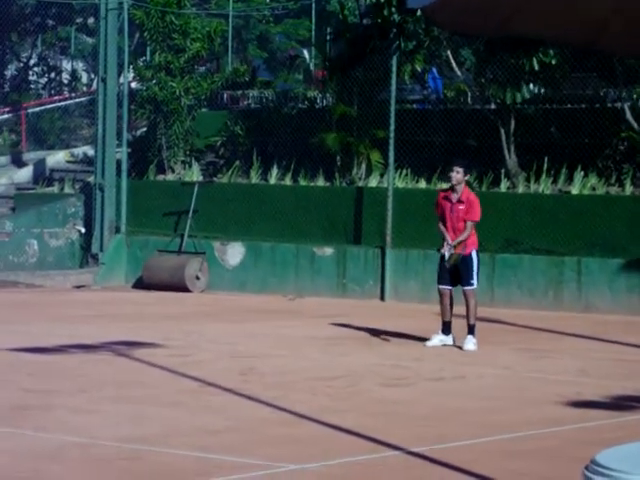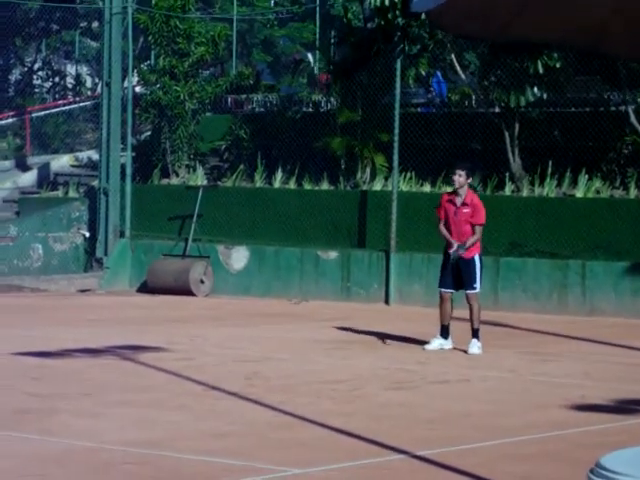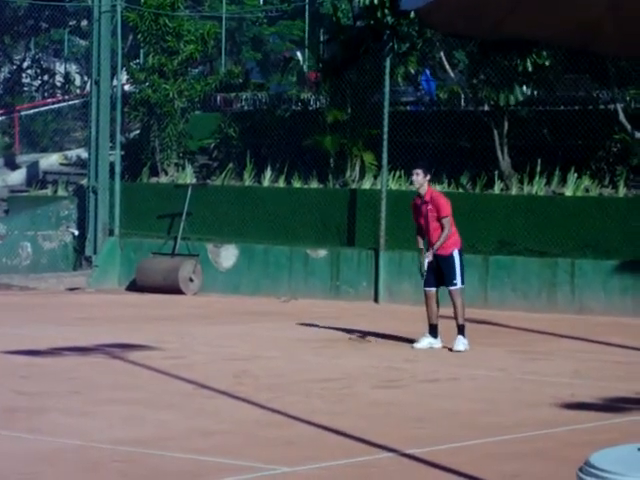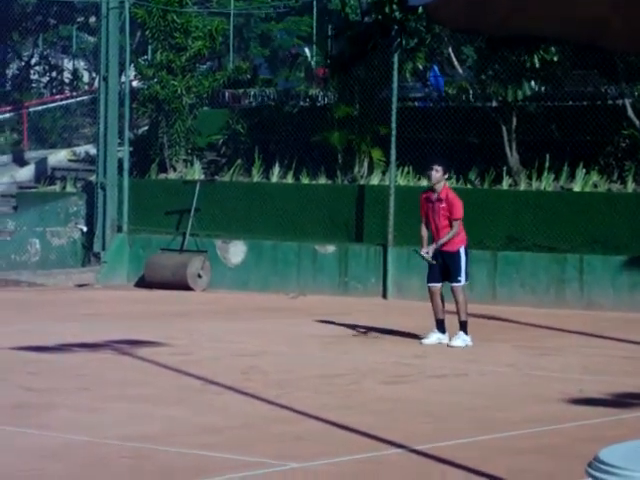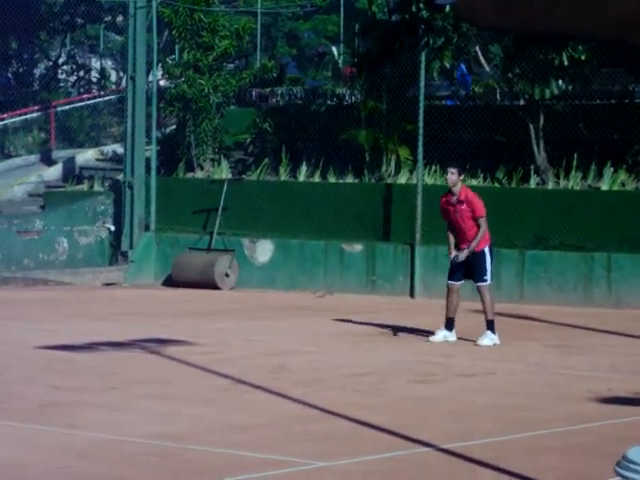
dt=0.5s
person 1, frame 1
left shoulder: (472, 200)
right shoulder: (442, 196)
left elbow: (468, 230)
left wrist: (453, 245)
right wrist: (447, 239)
left hip: (467, 250)
right hip: (448, 249)
left knee: (469, 292)
right knee: (444, 291)
left ankle: (471, 336)
right ankle: (446, 333)
person 1, frame 2
left shoulder: (476, 203)
right shoulder: (445, 199)
left elbow: (478, 235)
right elbow: (441, 225)
left wrist: (462, 247)
right wrist: (452, 242)
left hip: (470, 255)
right hip: (450, 253)
left knee: (472, 296)
right knee: (444, 295)
left ankle: (475, 340)
right ankle: (444, 338)
person 1, frame 3
left shoulder: (438, 199)
right shoulder: (416, 203)
left elbow: (448, 228)
left wrist: (432, 250)
right wrist: (422, 249)
left hip: (450, 250)
right hip: (431, 252)
left knee: (454, 291)
right knee: (429, 292)
left ankle: (461, 336)
right ankle: (433, 336)
person 1, frame 4
left shoulder: (452, 198)
right shoulder: (425, 197)
left elbow: (456, 229)
left wrist: (435, 245)
right wrist: (425, 245)
left hip: (455, 248)
right hip: (436, 248)
left knee: (457, 288)
right knee: (434, 288)
left ankle: (463, 334)
right ankle: (440, 332)
person 1, frame 5
left shoulder: (472, 198)
right shoulder: (445, 200)
left elbow: (483, 227)
left wrist: (469, 250)
right wrist: (452, 248)
left hip: (479, 247)
right hip: (460, 248)
left knee: (483, 287)
right knee: (452, 286)
left ankle: (491, 332)
right ankle: (448, 330)
